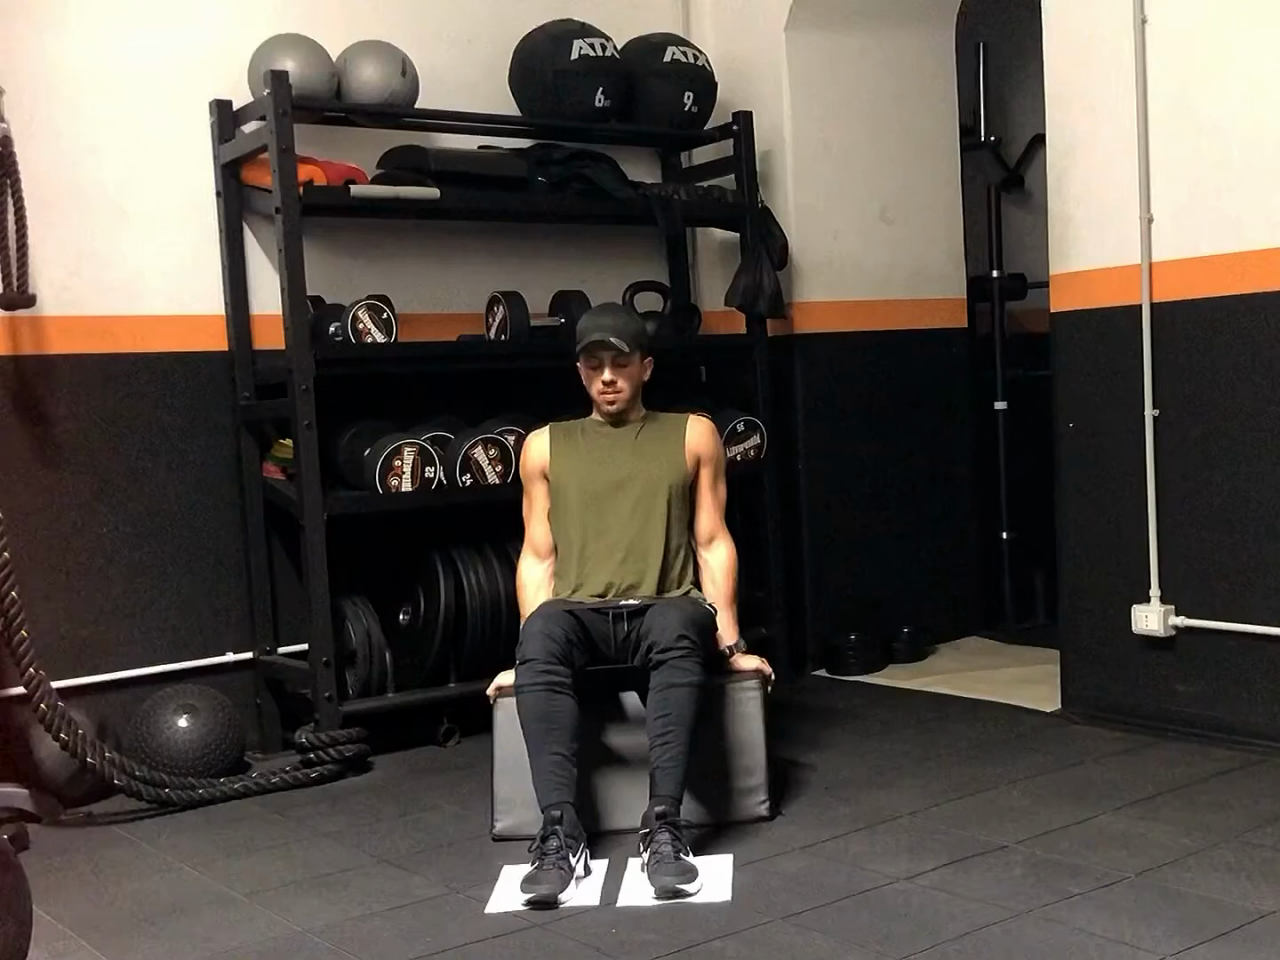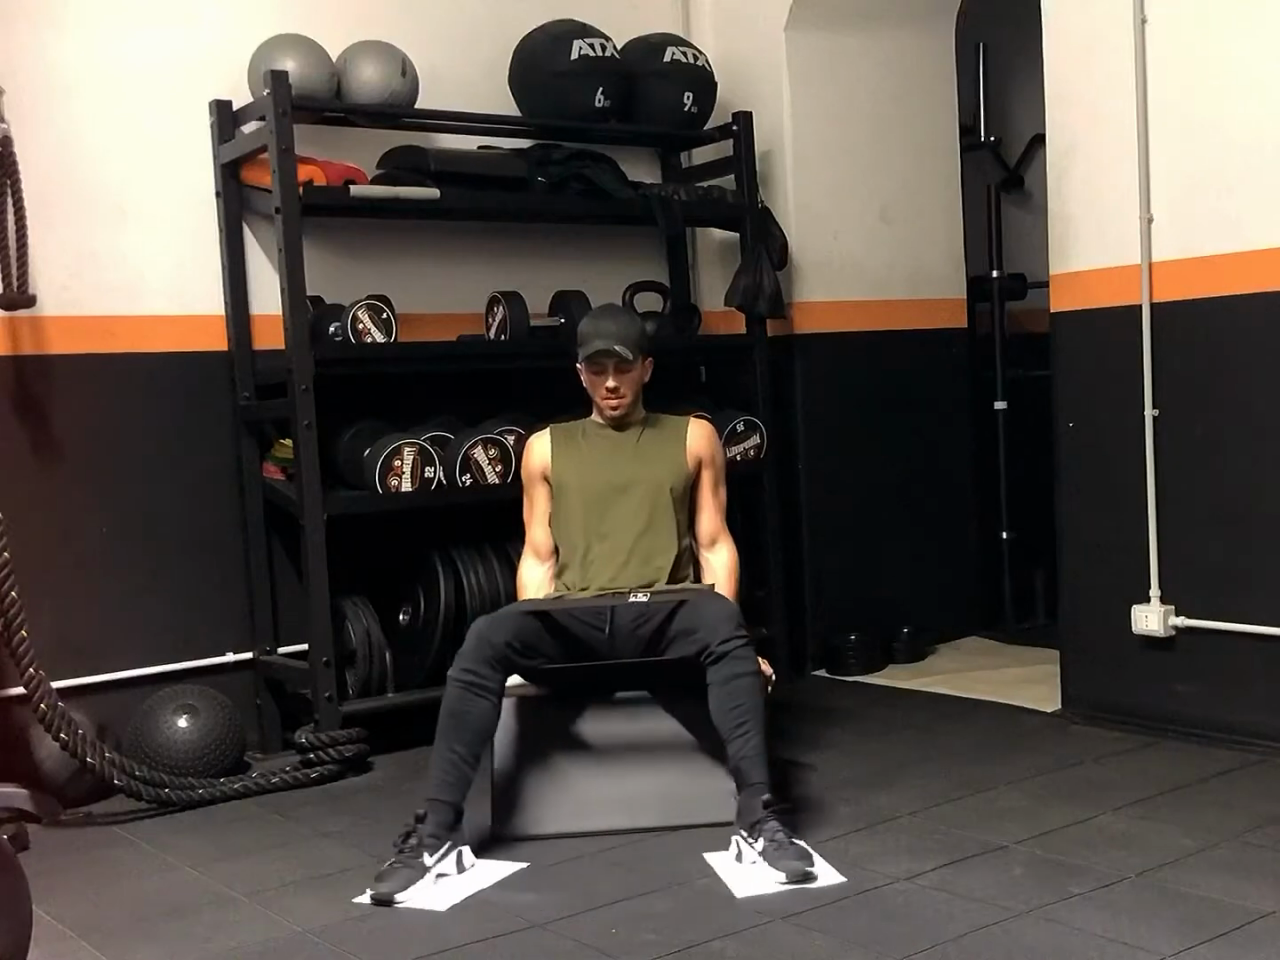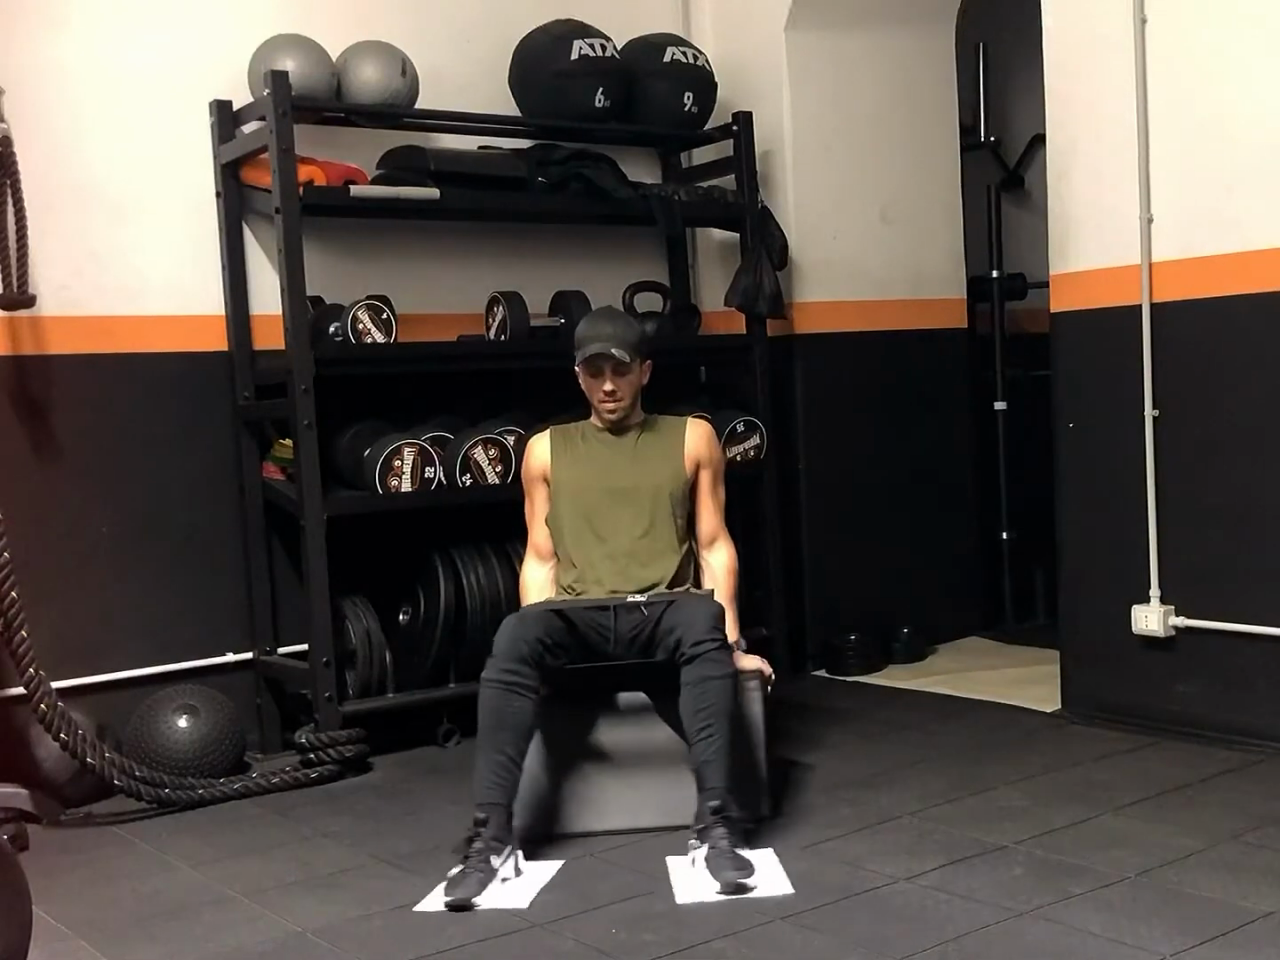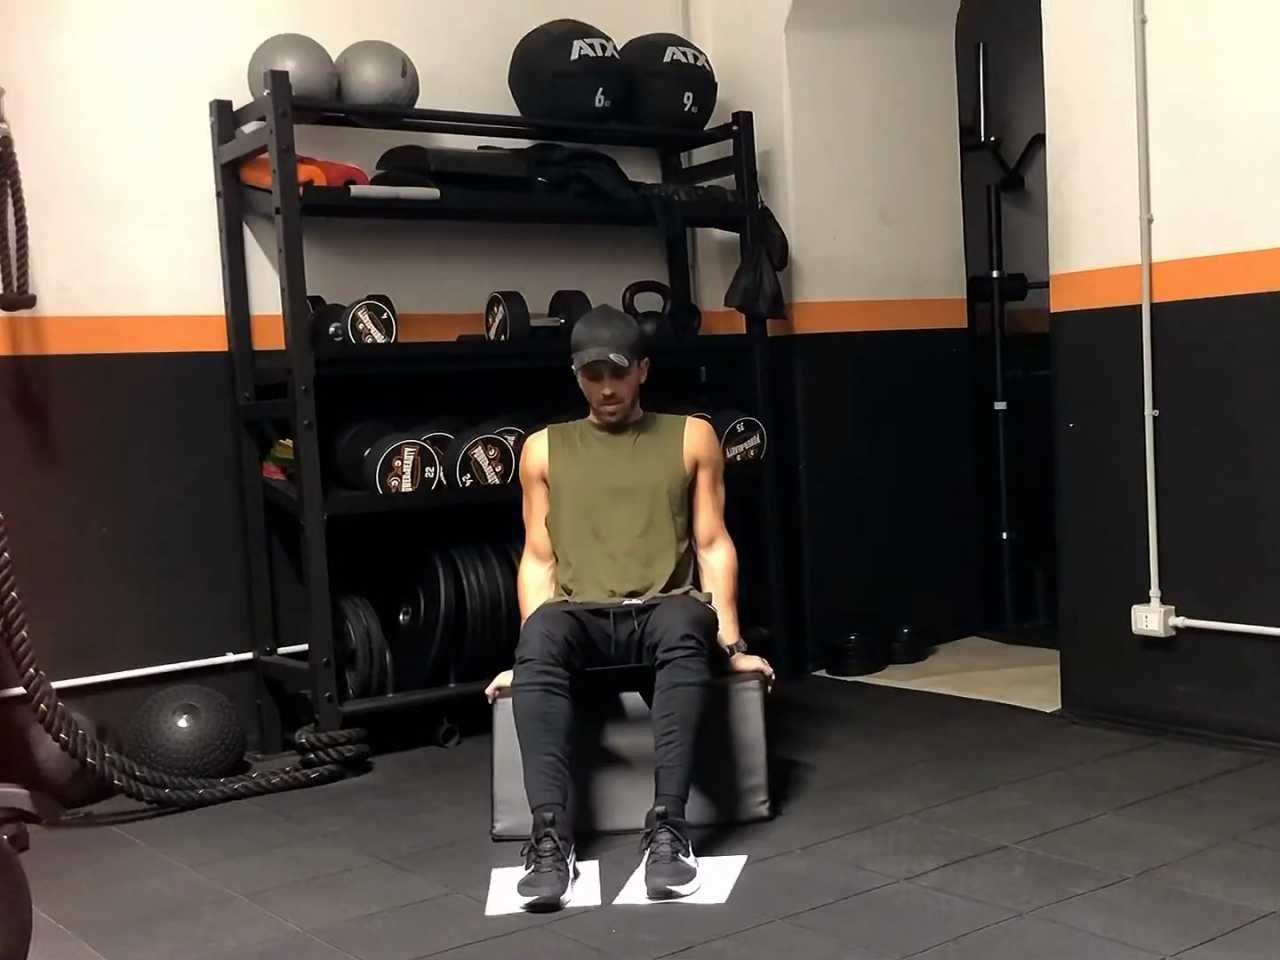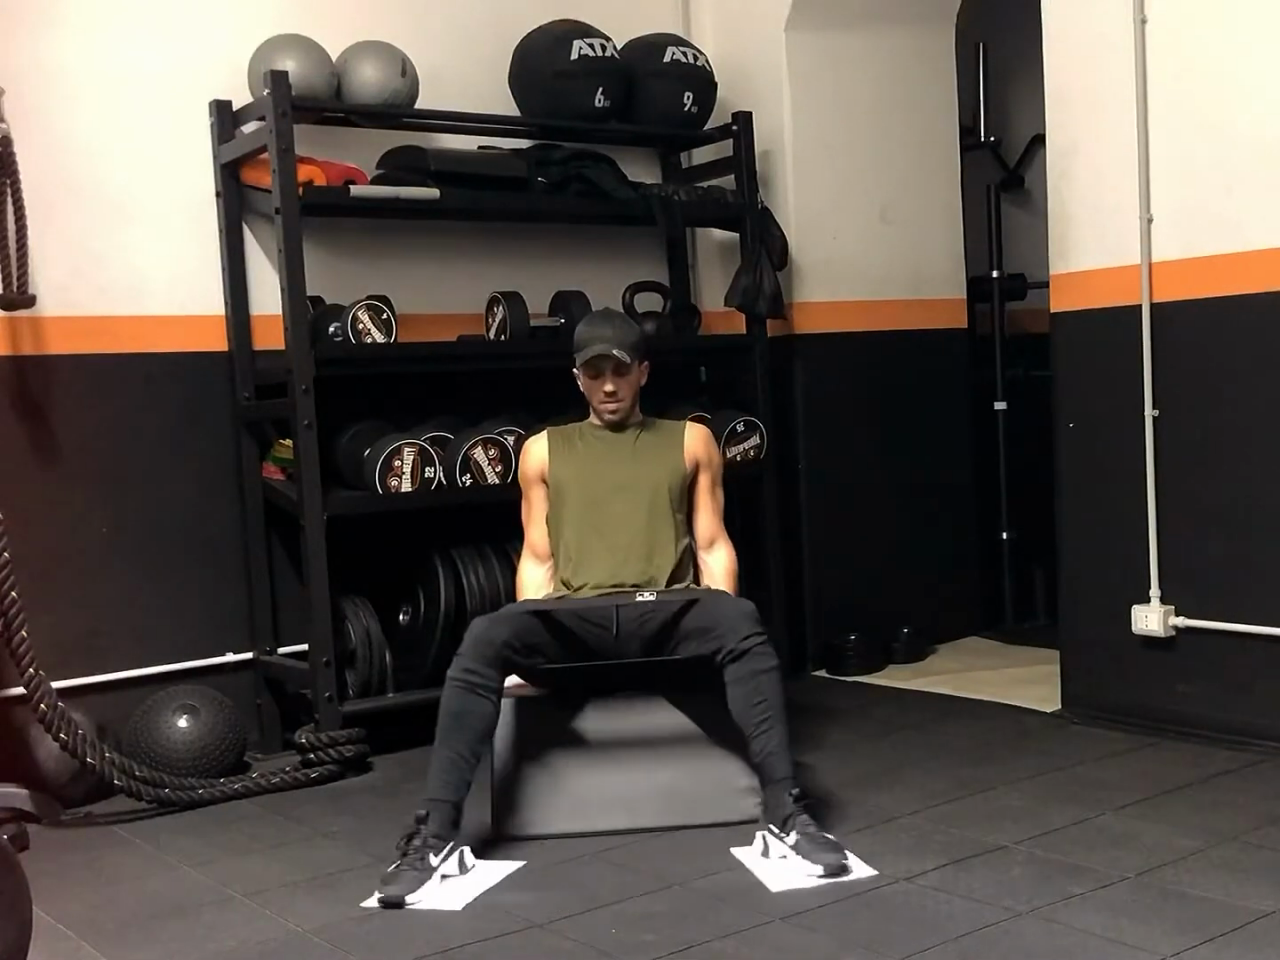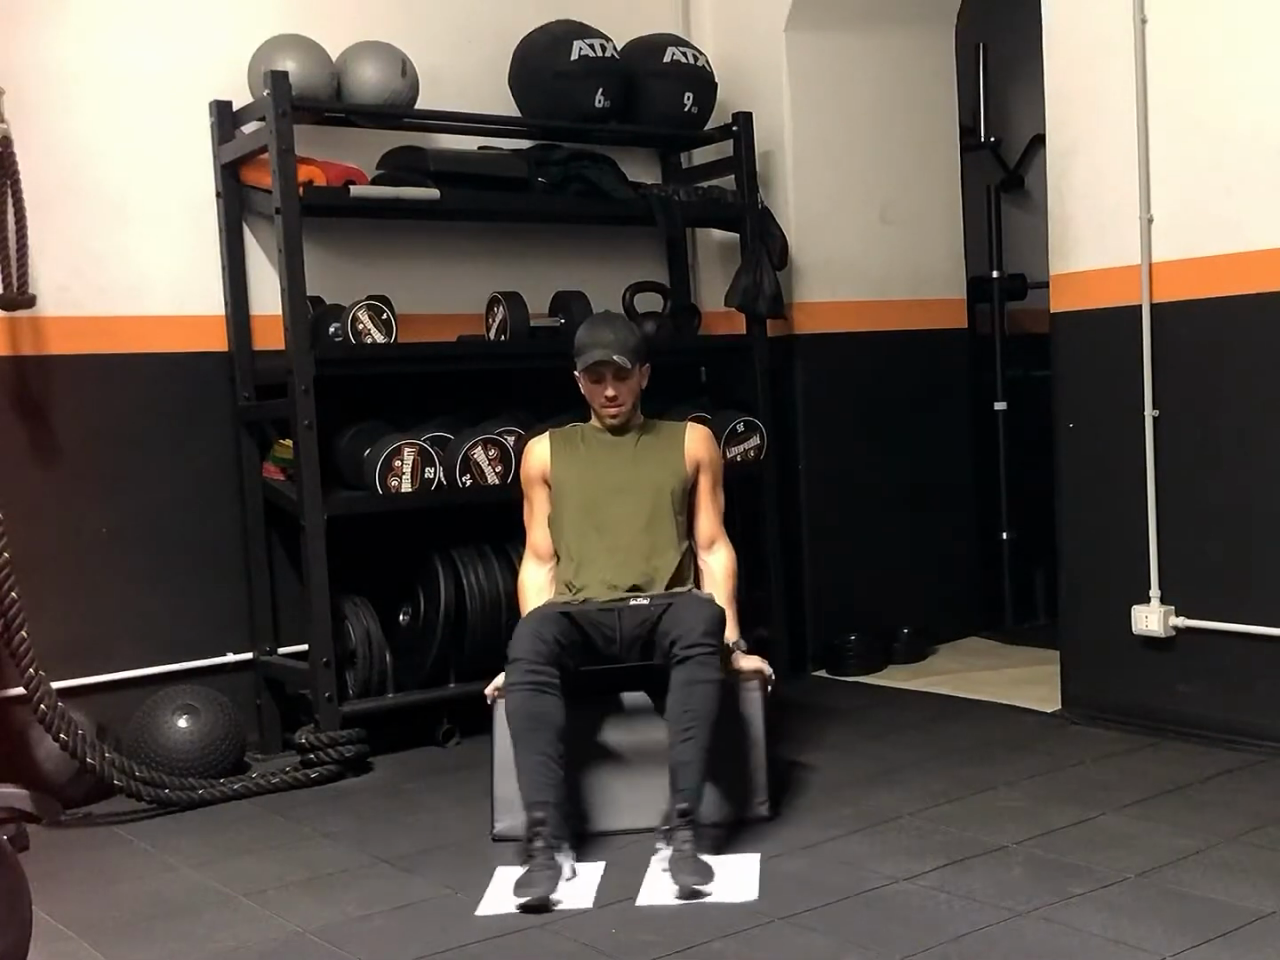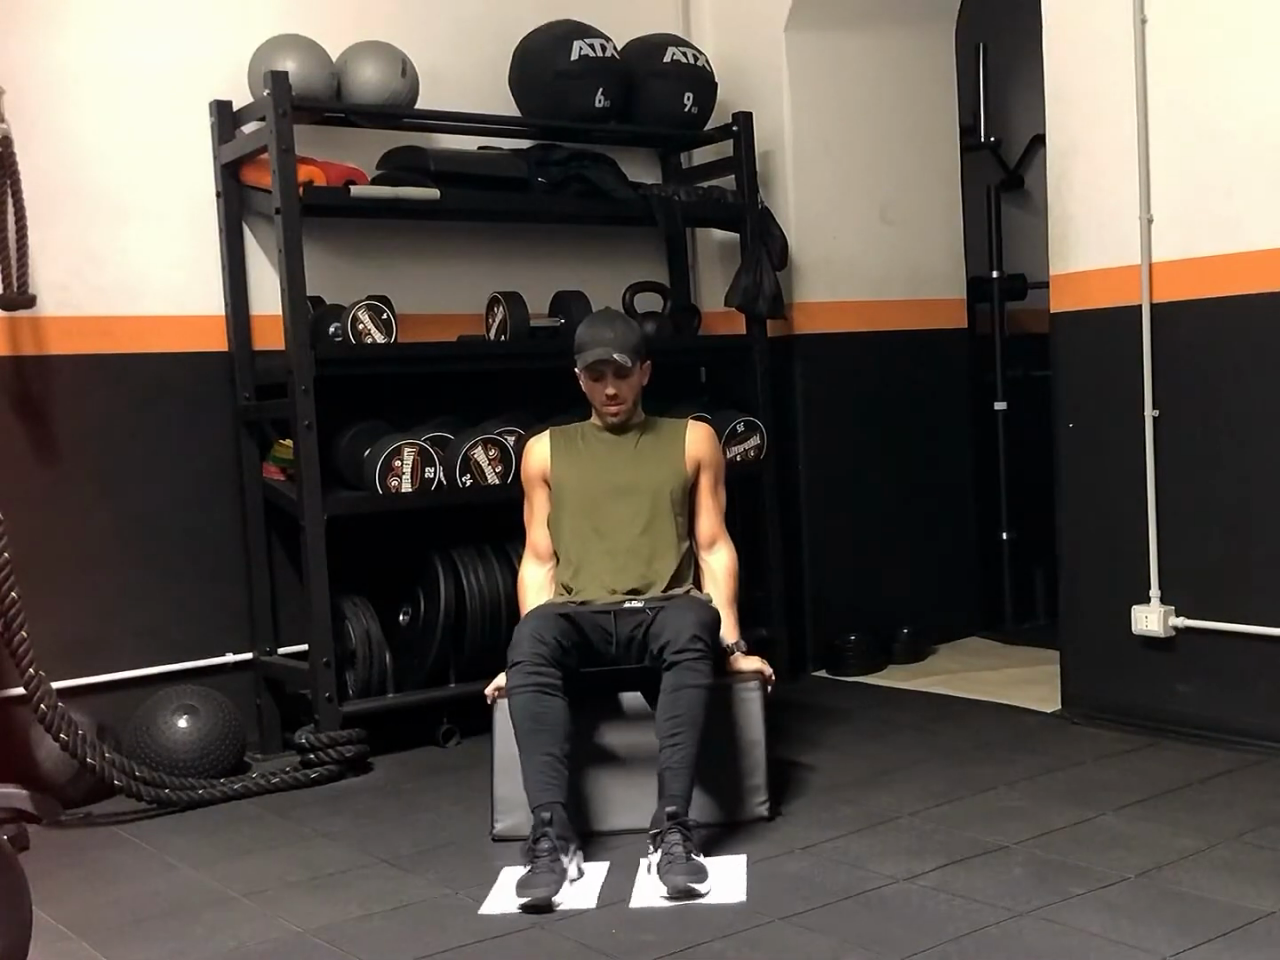
dt=0.7s
person 1, frame 1
left shoulder: (694, 434)
right shoulder: (545, 445)
left elbow: (713, 543)
right elbow: (538, 556)
left wrist: (730, 641)
right wrist: (530, 650)
left hip: (665, 613)
right hip: (581, 616)
left knee: (679, 632)
right knee: (543, 635)
left ankle: (663, 825)
right ankle: (560, 833)
person 1, frame 2
left shoulder: (693, 437)
right shoulder: (546, 448)
left elbow: (714, 545)
right elbow: (538, 557)
left wrist: (731, 637)
right wrist: (525, 646)
left hip: (664, 610)
right hip: (578, 616)
left knee: (722, 622)
right knee: (485, 639)
left ankle: (758, 816)
right ankle: (435, 831)
person 1, frame 3
left shoulder: (693, 437)
right shoulder: (546, 449)
left elbow: (713, 546)
right elbow: (541, 559)
left wrist: (731, 641)
right wrist: (529, 648)
left hip: (664, 607)
right hip: (581, 615)
left knee: (698, 619)
right knee: (515, 635)
left ankle: (716, 819)
right ankle: (491, 834)
person 1, frame 4
left shoulder: (691, 437)
right shoulder: (544, 449)
left elbow: (713, 546)
right elbow: (539, 559)
left wrist: (731, 643)
right wrist: (528, 652)
left hip: (665, 611)
right hip: (582, 619)
left knee: (687, 630)
right knee: (541, 638)
left ankle: (667, 826)
right ankle: (550, 834)
person 1, frame 5
left shoulder: (690, 440)
right shoulder: (543, 450)
left elbow: (713, 546)
right elbow: (537, 559)
left wrist: (723, 634)
right wrist: (526, 651)
left hip: (665, 610)
right hip: (578, 615)
left knee: (744, 622)
right knee: (483, 640)
left ankle: (784, 811)
right ankle: (436, 831)
person 1, frame 6
left shoulder: (692, 441)
right shoulder: (545, 452)
left elbow: (713, 549)
right elbow: (539, 561)
left wrist: (731, 641)
right wrist: (538, 652)
left hip: (665, 612)
right hip: (583, 619)
left knee: (702, 622)
right knee: (529, 637)
left ankle: (685, 824)
right ankle: (544, 835)
person 1, frame 7
left shoulder: (693, 440)
right shoulder: (545, 451)
left elbow: (714, 548)
right elbow: (539, 561)
left wrist: (731, 642)
right wrist: (540, 652)
left hip: (665, 613)
right hip: (582, 619)
left knee: (693, 627)
right knee: (529, 637)
left ankle: (671, 826)
right ankle: (552, 834)
